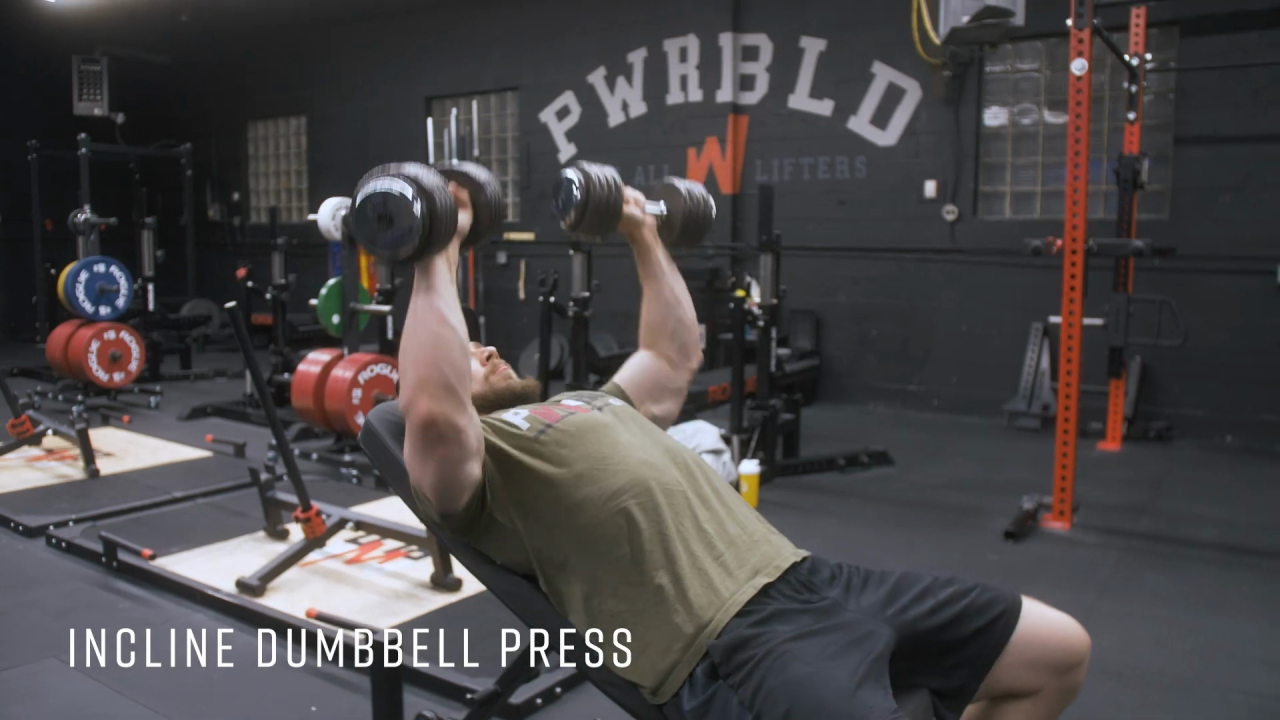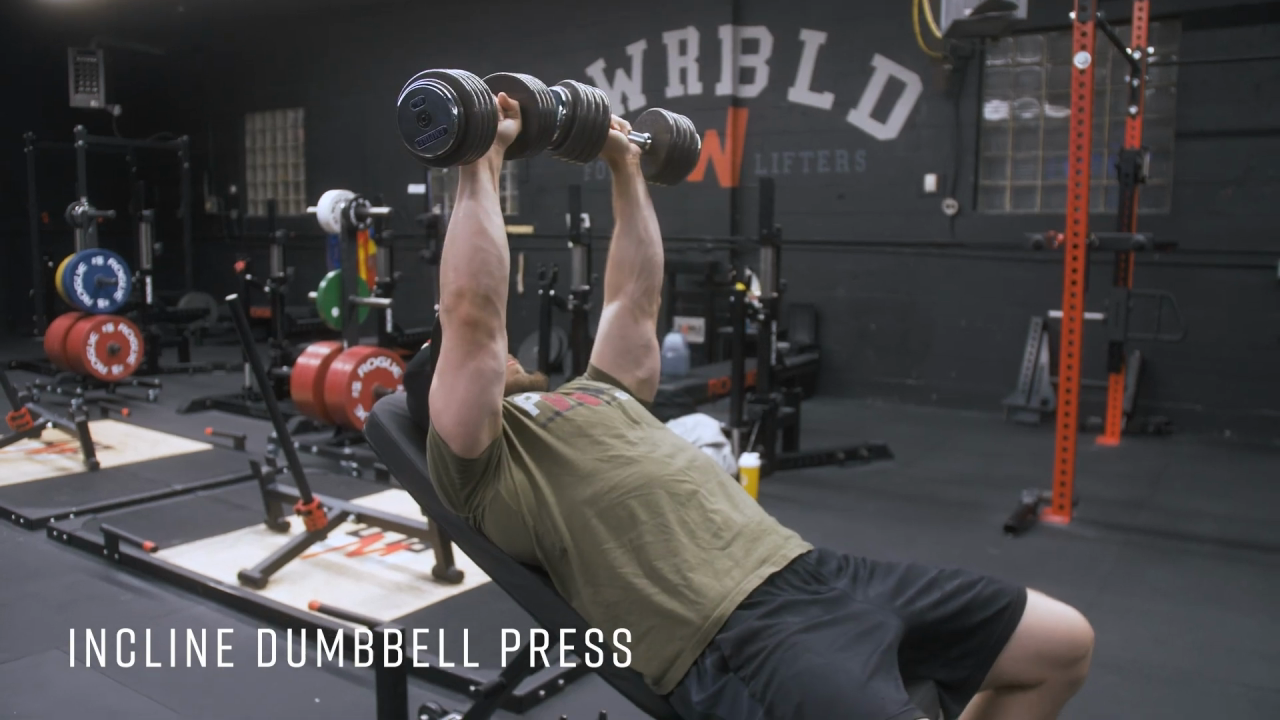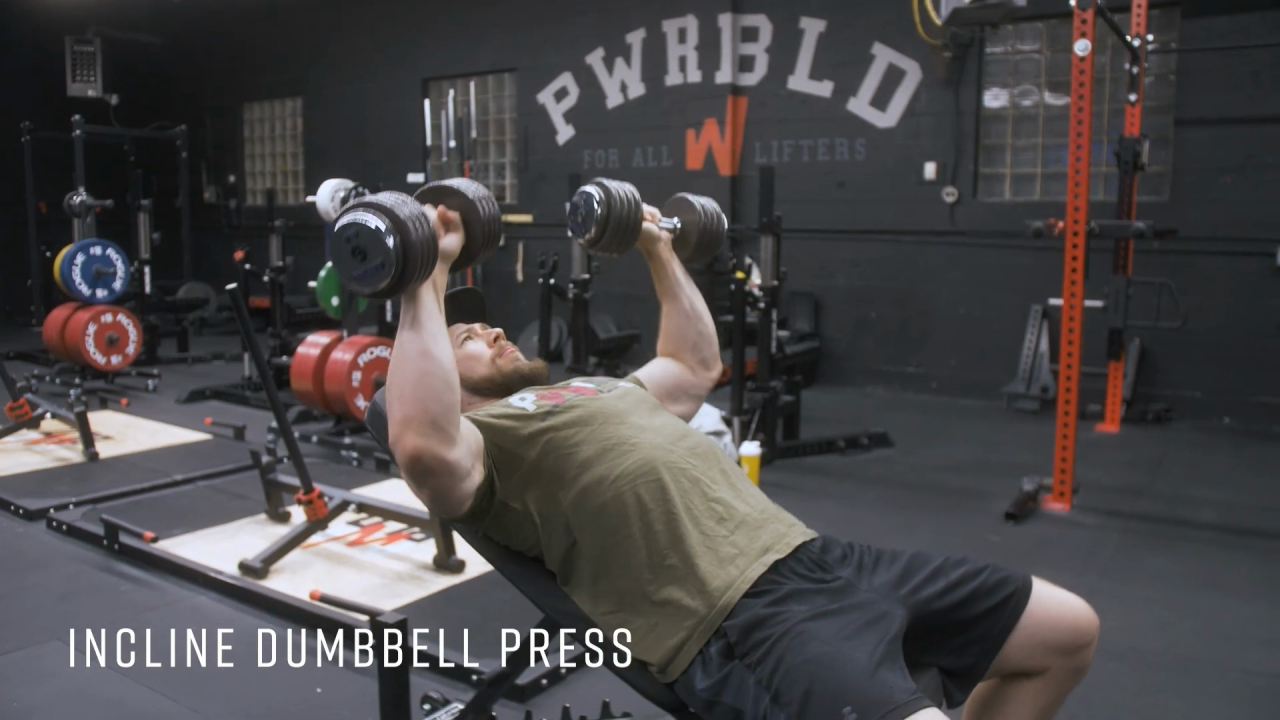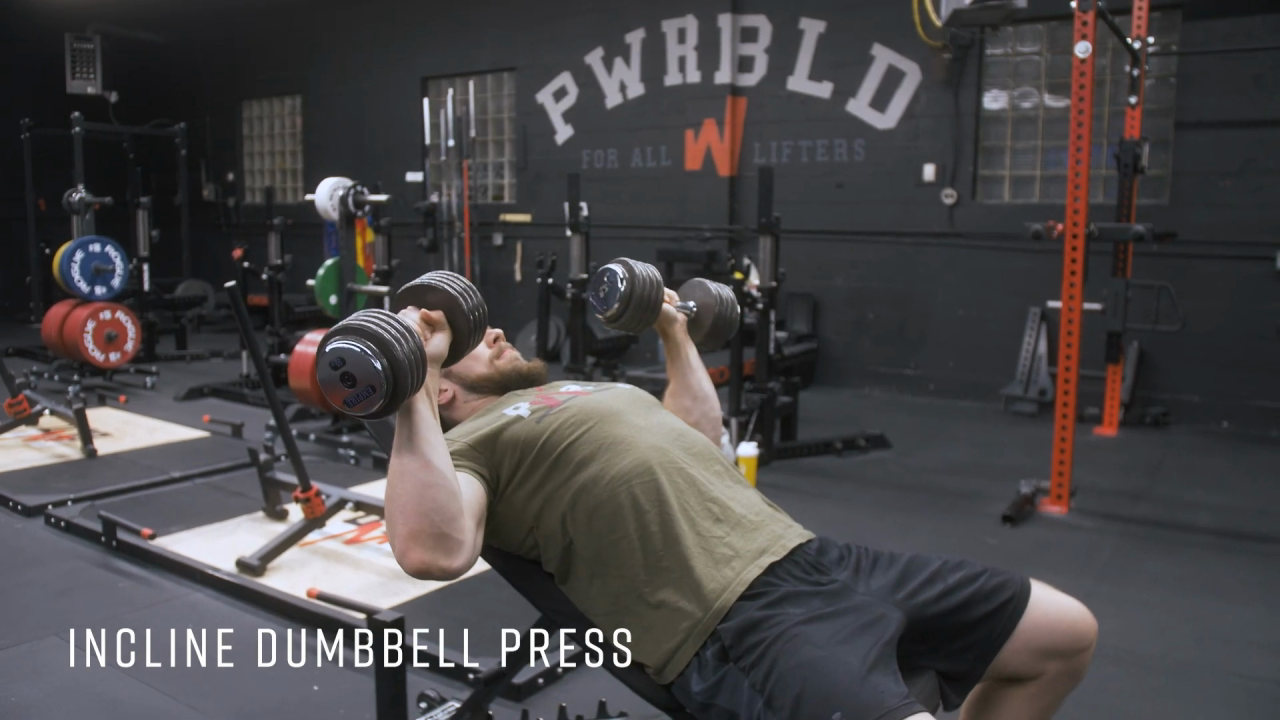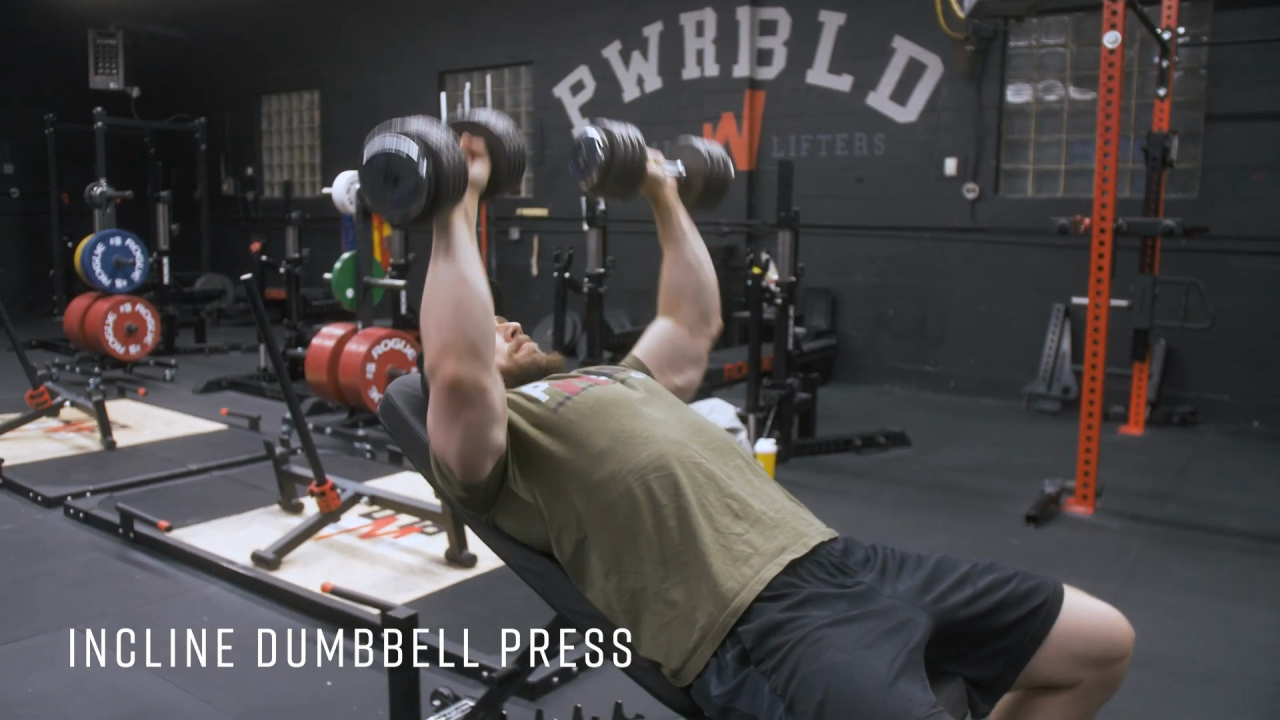
dt=0.7s
person 1, frame 1
left shoulder: (589, 408)
right shoulder: (473, 457)
left elbow: (678, 357)
right elbow: (432, 410)
left wrist: (646, 241)
right wrist: (438, 254)
left hip: (804, 583)
right hip: (731, 649)
left knee: (1059, 654)
person 1, frame 2
left shoulder: (599, 396)
right shoulder: (484, 459)
left elbow: (634, 299)
right elbow: (472, 314)
left wrist: (626, 168)
right wrist: (483, 161)
left hip: (806, 570)
right hip: (735, 636)
left knee: (1064, 646)
person 1, frame 3
left shoulder: (594, 392)
right shoulder: (480, 441)
left elbow: (697, 365)
right elbow: (423, 446)
left wrist: (659, 252)
right wrist: (426, 283)
left hip: (807, 557)
right hip: (738, 624)
left knee: (1068, 632)
person 1, frame 4
left shoulder: (581, 397)
right shoulder: (469, 449)
right elbow: (431, 550)
left wrist: (675, 333)
left hip: (811, 559)
right hip: (737, 622)
left knee: (1067, 637)
person 1, frame 5
left shoulder: (614, 378)
right shoulder: (493, 433)
left elbow: (698, 322)
right elbow: (457, 371)
left wrist: (666, 201)
right wrist: (457, 213)
left hip: (833, 561)
right hip: (760, 627)
left knee: (1102, 645)
